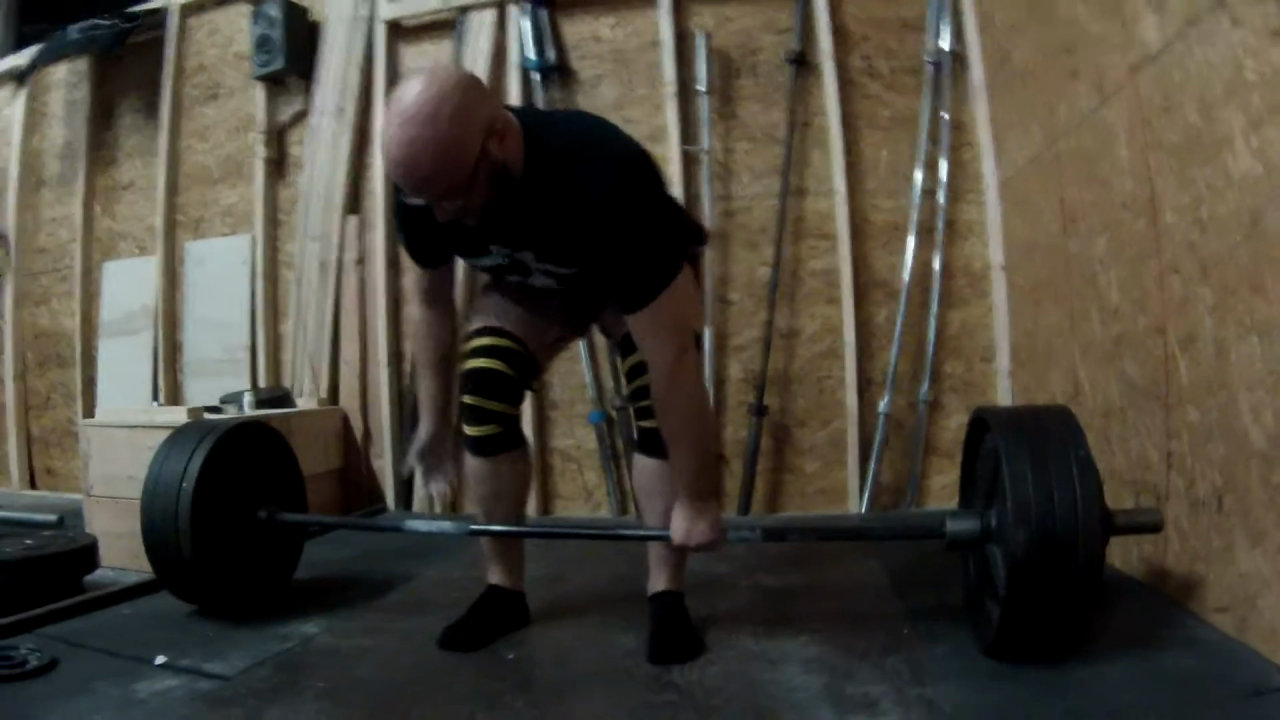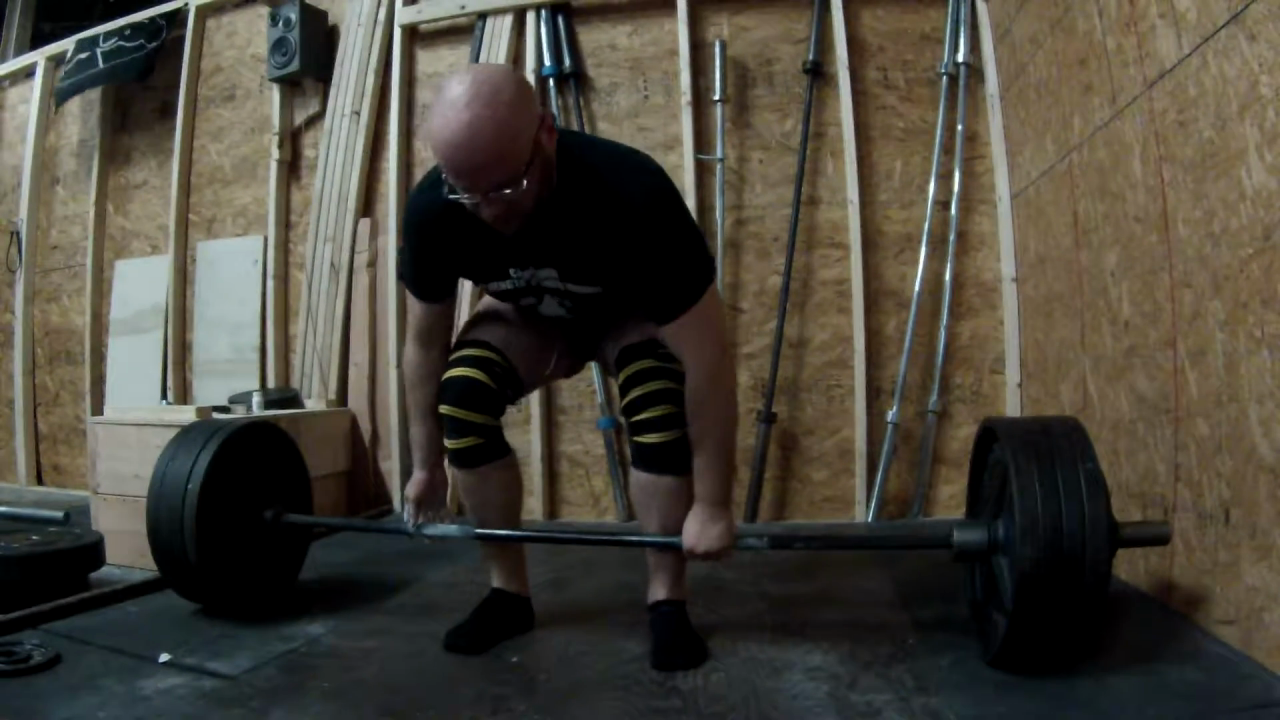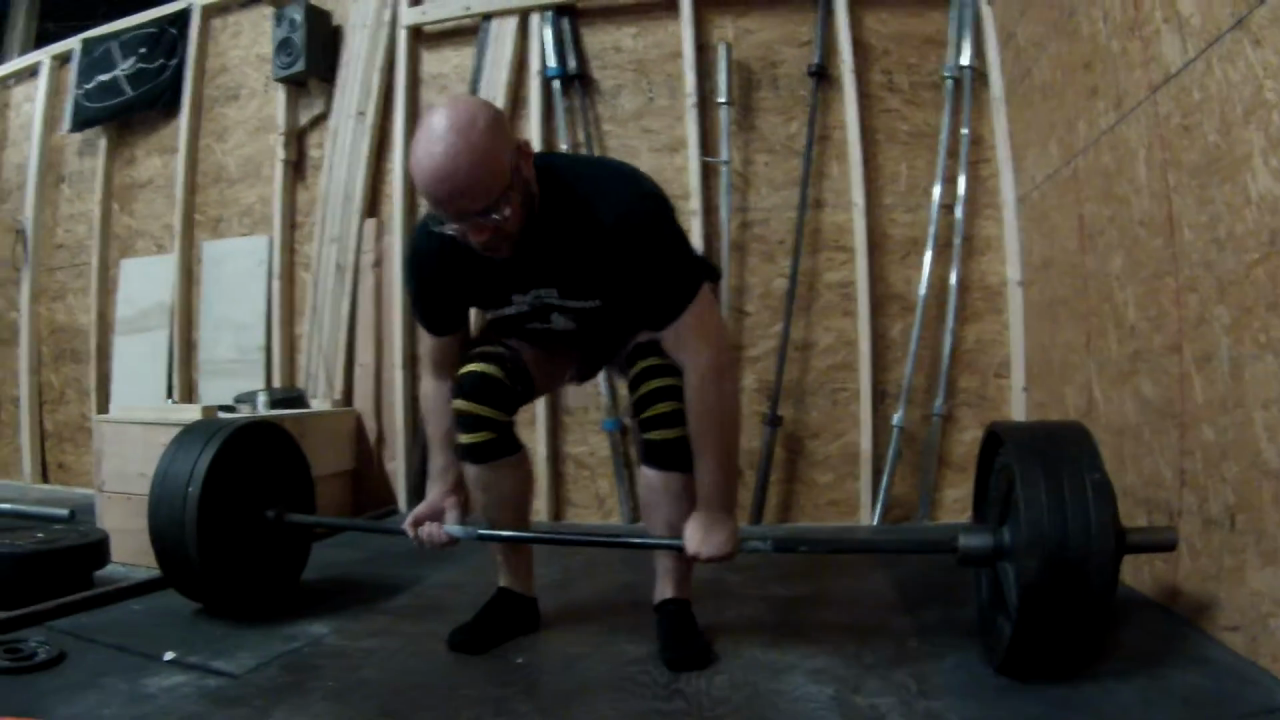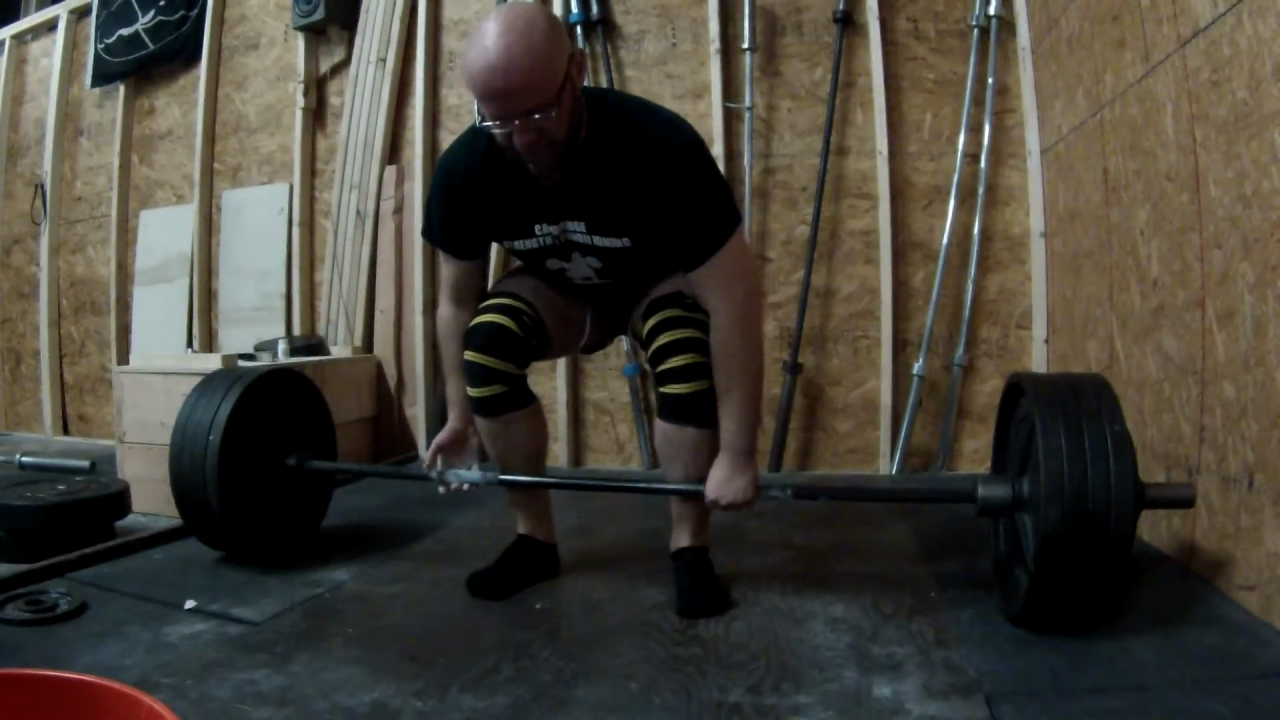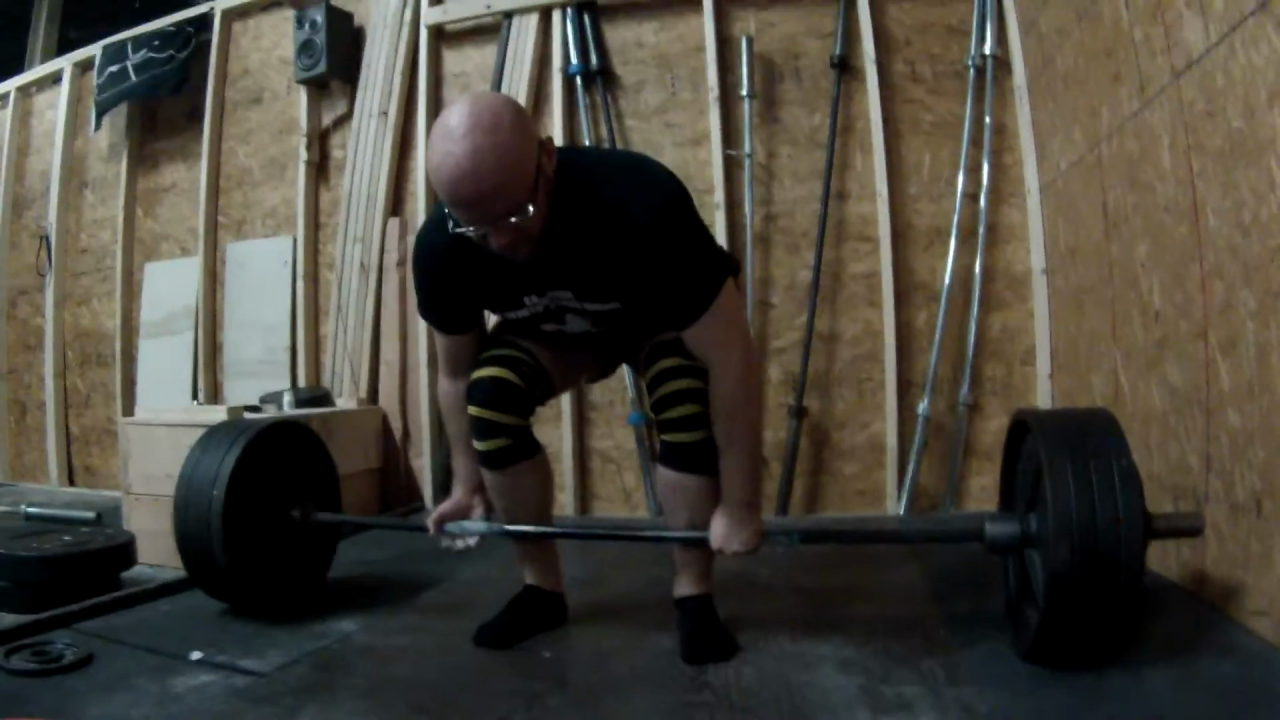
dt=1s
person 1, frame 1
left shoulder: (603, 182)
right shoulder: (424, 190)
left elbow: (674, 356)
right elbow: (430, 302)
left wrist: (699, 500)
right wrist: (433, 418)
left hip: (644, 267)
right hip: (525, 282)
left knee: (656, 394)
right knee: (482, 393)
left ankle: (665, 593)
right ankle: (504, 589)
person 1, frame 2
left shoulder: (632, 196)
right shoulder: (431, 211)
left elbow: (707, 358)
right elbow: (425, 343)
left wrist: (711, 505)
right wrist: (426, 465)
left hip: (629, 312)
right hip: (528, 315)
left knee: (658, 405)
right knee: (461, 398)
left ankle: (666, 600)
right ankle: (508, 592)
person 1, frame 3
left shoulder: (621, 210)
right shoulder: (433, 250)
left elbow: (709, 364)
right elbow: (440, 372)
left wrist: (714, 512)
right wrist: (443, 487)
left hip: (640, 319)
right hip: (537, 330)
left knee: (667, 408)
right knee: (478, 399)
left ankle: (672, 601)
right ankle: (515, 591)
person 1, frame 4
left shoulder: (659, 148)
right shoulder: (464, 170)
left elbow: (733, 300)
right elbow: (457, 299)
left wrist: (736, 454)
right wrist: (459, 414)
left hip: (660, 281)
right hip: (561, 288)
left knee: (687, 354)
right knee: (485, 345)
left ankle: (689, 547)
right ankle: (535, 538)
person 1, frame 5
left shoulder: (642, 207)
right shoulder: (441, 248)
left elbow: (731, 361)
right elbow: (455, 374)
left wrist: (739, 506)
right wrist: (467, 484)
left hip: (661, 316)
right hip: (556, 329)
left knee: (687, 400)
right knee: (489, 395)
left ankle: (692, 594)
right ankle: (542, 588)
